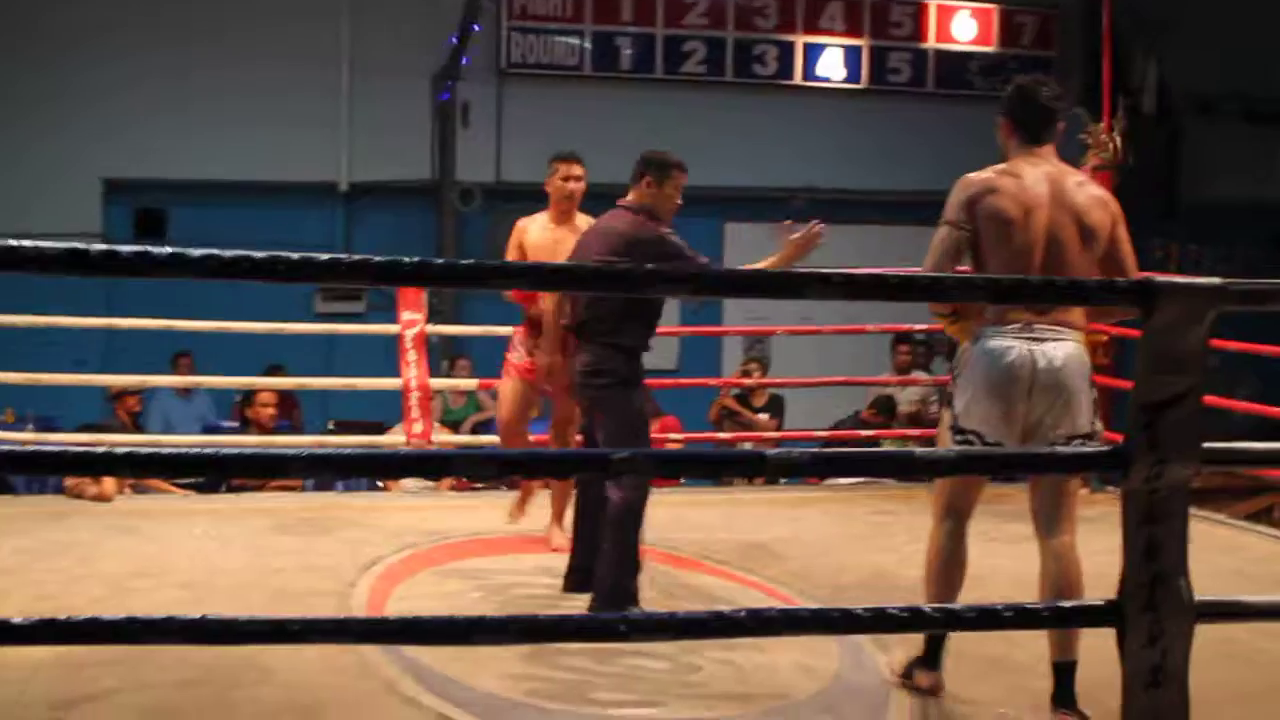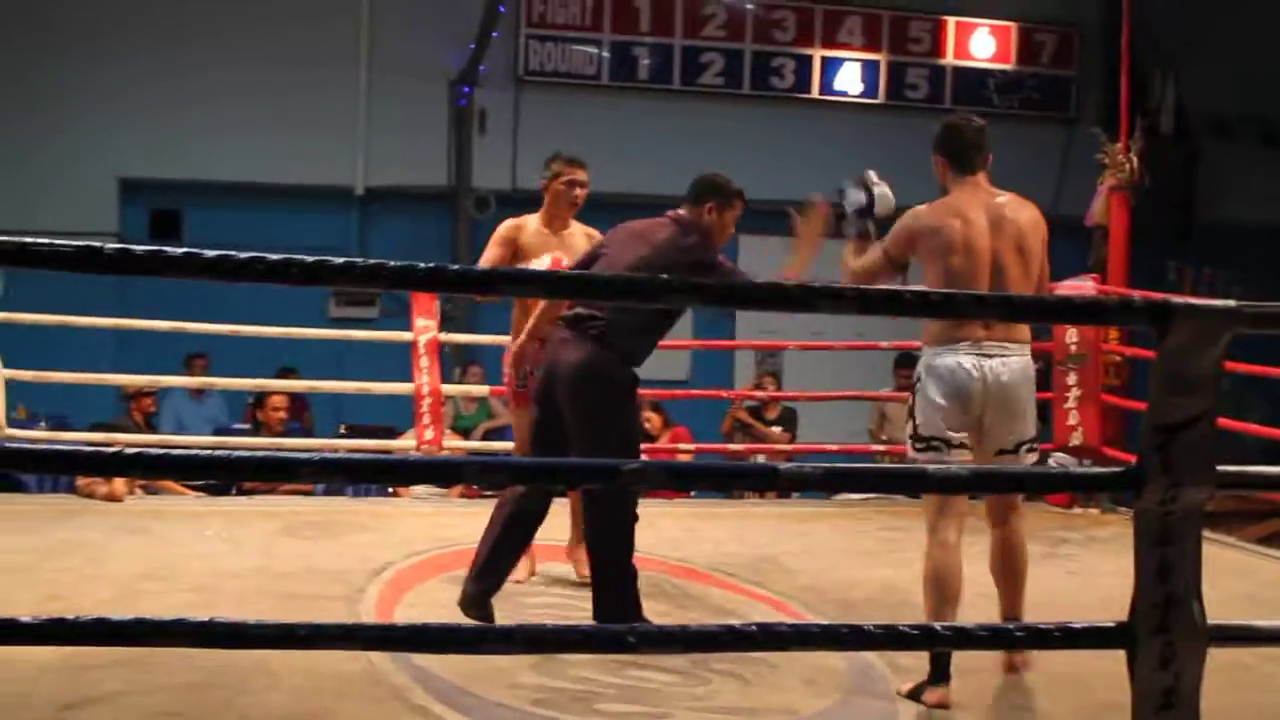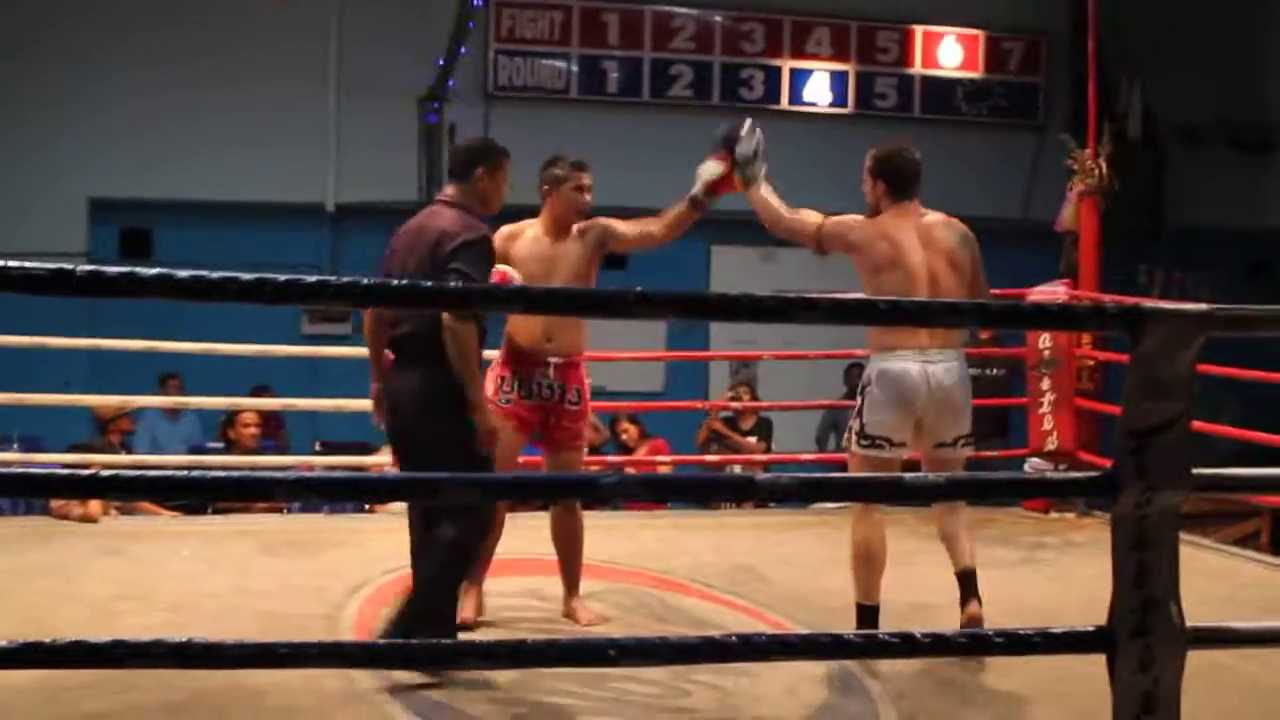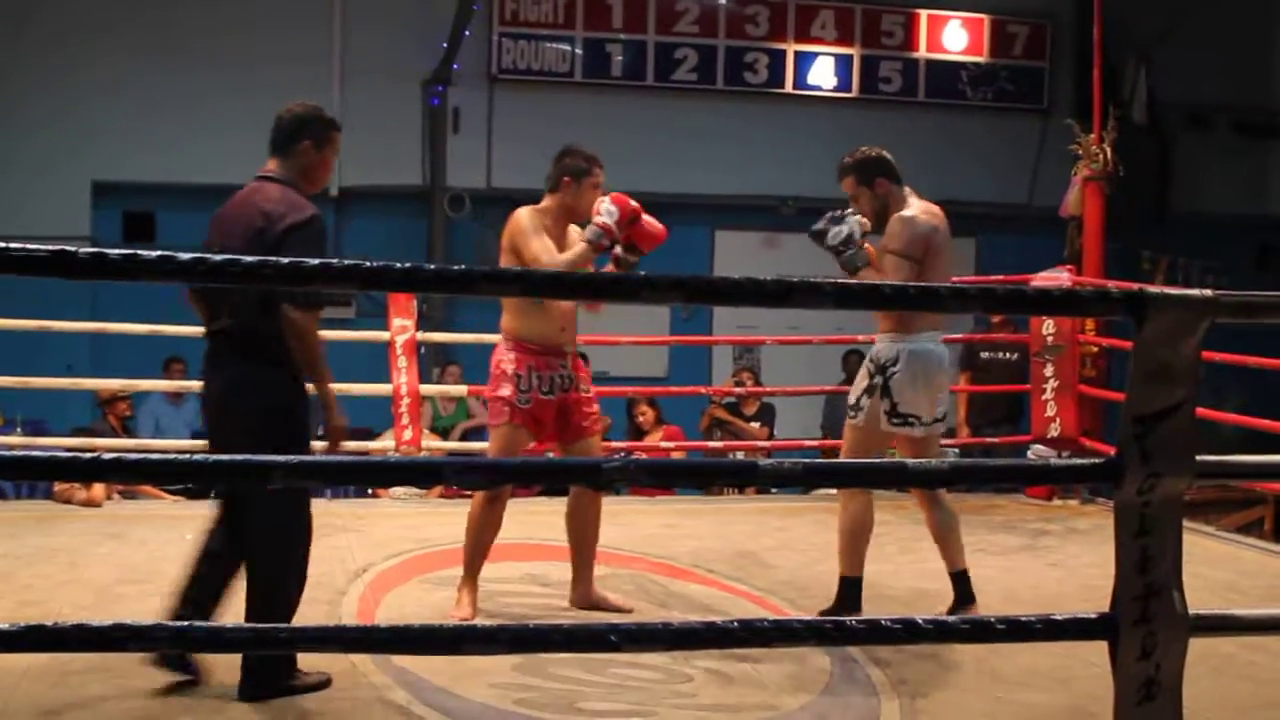
dt=0.7s
person 1, frame 1
left shoulder: (979, 188)
right shoulder: (1097, 199)
left elbow: (934, 281)
right elbow: (1126, 300)
left wrist: (959, 315)
left hip: (995, 354)
right hip: (1066, 359)
left knee: (952, 512)
right knee: (1057, 530)
left ankle: (931, 660)
person 1, frame 2
left shoulder: (927, 220)
right shoulder: (1030, 216)
left elbow: (857, 276)
left hip: (949, 367)
right hip: (1014, 366)
left knee: (945, 523)
right knee: (1006, 512)
left ankle: (940, 674)
right ankle: (1012, 640)
person 1, frame 3
left shoulder: (865, 233)
right shoulder: (958, 233)
left elbow: (782, 220)
right elbow: (981, 303)
left wrist: (750, 170)
left hip: (893, 372)
right hip: (949, 371)
left knee: (868, 504)
right knee: (947, 492)
left ankle: (867, 628)
right ankle: (969, 595)
person 1, frame 4
left shoulder: (906, 223)
right shoulder: (930, 214)
left elbow: (892, 303)
left wrist: (851, 260)
right wrist: (863, 248)
left hip: (902, 356)
right hip: (932, 355)
left knee: (855, 482)
right knee: (927, 484)
left ankle: (847, 604)
right ankle: (963, 598)
person 2, frame 1
left shoulder: (597, 230)
right shoulder: (649, 235)
left elbow: (563, 299)
right wrist: (786, 257)
left hip: (589, 362)
right hip: (613, 367)
left knee: (597, 471)
right knee: (629, 478)
left ankle: (584, 572)
right ankle: (612, 598)
person 2, frame 2
left shoulder: (629, 231)
right shoulder: (694, 255)
left wrist: (527, 336)
right wrist: (807, 246)
left hip: (563, 352)
right hip: (603, 369)
left knee: (534, 478)
right knee: (612, 495)
left ankle: (478, 587)
right ankle: (618, 613)
person 2, frame 3
left shoulder: (409, 230)
right shoulder: (469, 234)
left elbow: (376, 314)
right elbow: (456, 322)
left wrist: (380, 380)
right wrist: (480, 404)
left hip: (404, 383)
right hip: (441, 387)
left knee: (429, 511)
right knee: (470, 512)
left ankle: (418, 631)
right ankle: (416, 630)
person 2, frame 4
left shoulder: (231, 210)
right shoulder: (299, 215)
left elbow: (198, 293)
right elbow: (297, 314)
right wrist: (327, 399)
left hip: (223, 378)
right hip: (269, 386)
left knee: (239, 517)
right knee: (284, 530)
right ankle: (268, 669)
person 3, frame 1
left shoulder: (594, 231)
right shoulder: (525, 228)
right elbow: (508, 285)
right wrist: (524, 291)
right hip: (532, 334)
left knee: (563, 433)
right knee: (508, 423)
left ankle: (556, 522)
right ankle: (526, 485)
person 3, frame 2
left shoulder: (592, 239)
right shoulder: (514, 230)
right wrist: (527, 271)
right hip: (530, 352)
right knee: (527, 452)
left ankle: (578, 543)
right ankle: (524, 551)
person 3, frame 3
left shoulder: (594, 235)
right shoulder: (509, 237)
left elbow: (659, 232)
left wrist: (699, 197)
left hip: (567, 376)
right hip: (514, 370)
left ankle: (571, 595)
right ankle: (473, 588)
person 3, frame 4
left shoulder: (577, 234)
right shoulder: (526, 221)
right elbow: (556, 272)
left wrist: (626, 255)
right wrist: (598, 236)
left hip: (568, 366)
right hip: (521, 365)
right knee: (497, 482)
left ankle: (583, 585)
right ankle: (468, 587)
